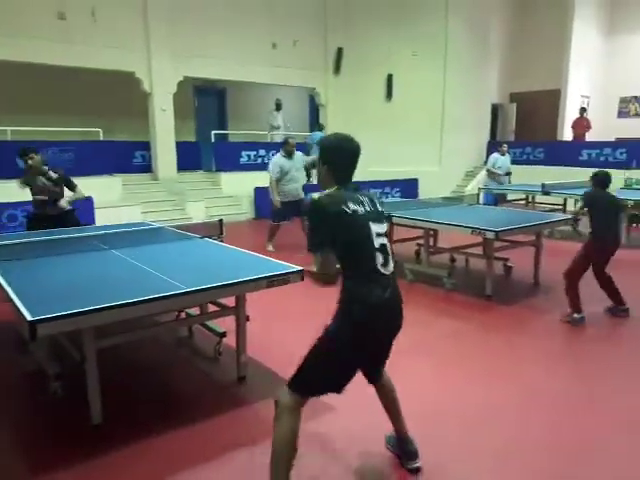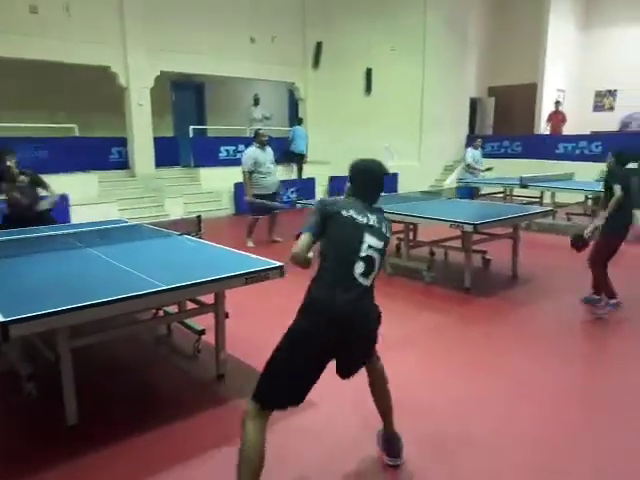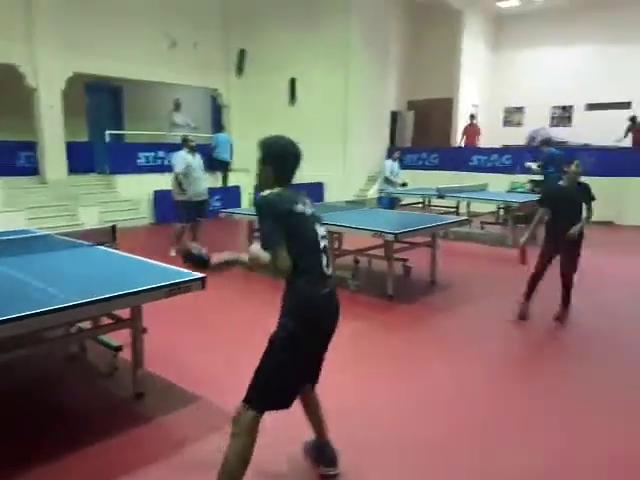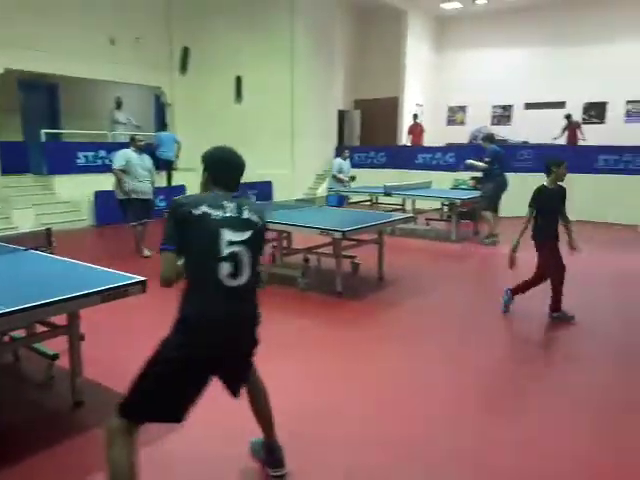
dt=0.4s
person 1, frame 1
left shoulder: (321, 204)
right shoulder: (370, 200)
left elbow: (329, 274)
left wrist: (315, 270)
left hip: (359, 312)
right hip: (391, 308)
left knee: (288, 402)
right knee: (374, 368)
right ankle: (405, 445)
person 1, frame 2
left shoulder: (329, 206)
right shoulder: (383, 223)
left elbow: (298, 254)
left hip: (320, 314)
right hip: (363, 317)
left knee: (255, 412)
right knee: (372, 361)
right ankle: (391, 441)
person 1, frame 3
left shoulder: (269, 201)
right shoulder: (304, 204)
left elbow: (283, 265)
left wrist: (257, 255)
left hip: (303, 311)
right hip: (327, 306)
left knee: (247, 415)
right knee: (300, 373)
right ankle: (323, 449)
person 1, frame 4
left shoulder: (182, 206)
right shoulder: (255, 213)
left elbow: (168, 277)
left hip: (198, 324)
right hip: (243, 320)
left knee: (121, 428)
right knee: (245, 373)
right ankle: (272, 452)
person 2, frame 1
left shoulder: (591, 194)
right shoulder: (615, 200)
left elbow: (578, 211)
right elbow: (618, 220)
left wrist: (574, 223)
left hip: (598, 239)
right hip: (614, 241)
left knee: (571, 274)
right knee: (600, 273)
left ankle: (577, 314)
right ankle: (620, 306)
person 2, frame 2
left shoulder: (613, 172)
right shoulder: (624, 175)
left elbow: (618, 195)
left wrist: (602, 218)
right wrist: (594, 224)
left hip: (614, 224)
right hip: (622, 223)
left knee: (594, 260)
right knee: (601, 259)
left ankle: (612, 299)
right ankle: (598, 294)
person 2, frame 3
left shoulder: (583, 188)
right shoulder: (552, 190)
left elbow: (589, 211)
right elbow: (541, 214)
left wrist: (580, 225)
right wrist: (528, 235)
left hip: (572, 239)
right hip: (552, 237)
left knee: (567, 276)
right knee: (538, 271)
left ankle: (564, 308)
right ankle: (526, 302)
person 2, frame 4
left shoulder: (561, 191)
right shoulder: (540, 192)
left elbow: (563, 215)
right elbow: (529, 217)
left wrist: (570, 238)
right wrist: (518, 241)
left hip: (552, 237)
right hip: (543, 238)
left knee: (541, 274)
right knee: (558, 271)
left ankle: (511, 293)
right ankle: (555, 311)
